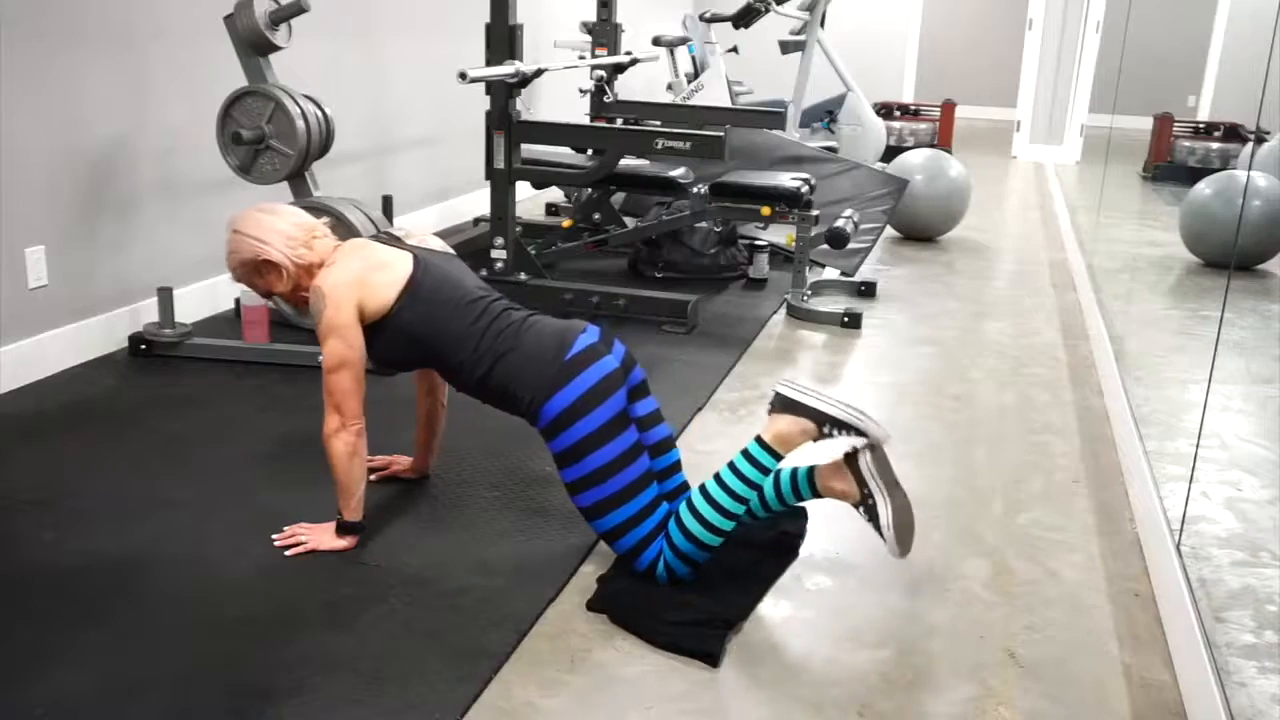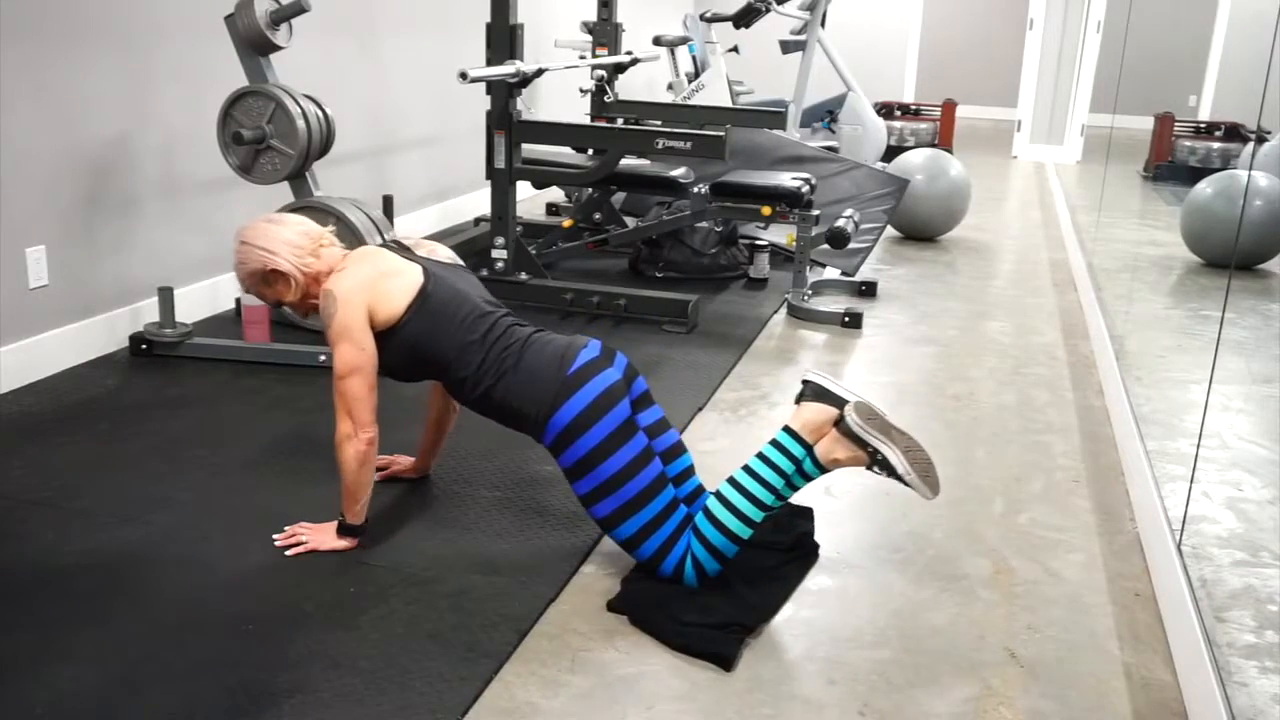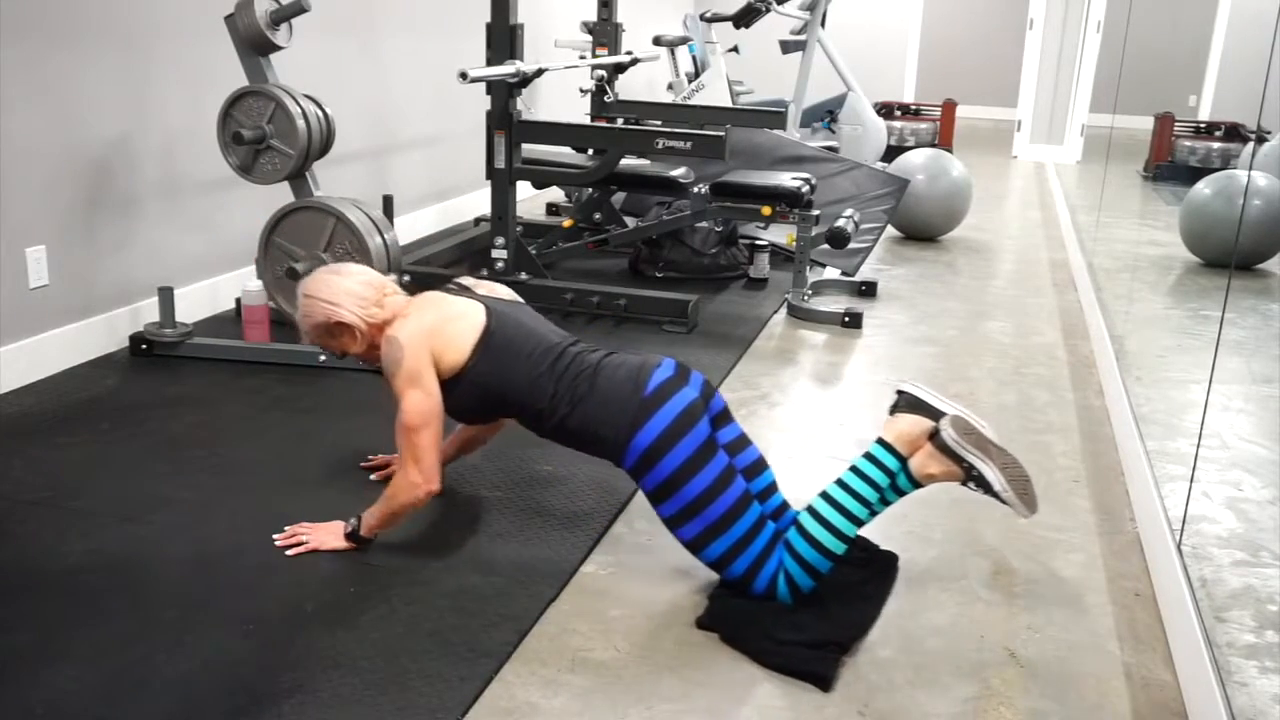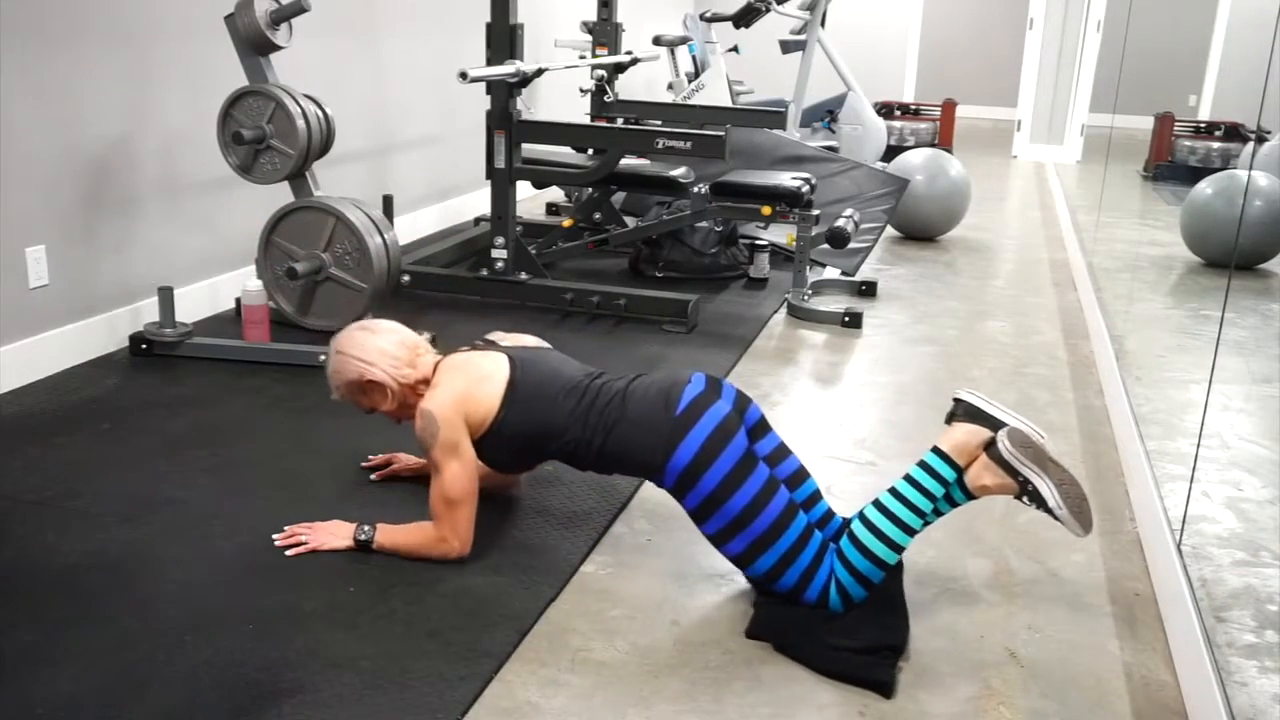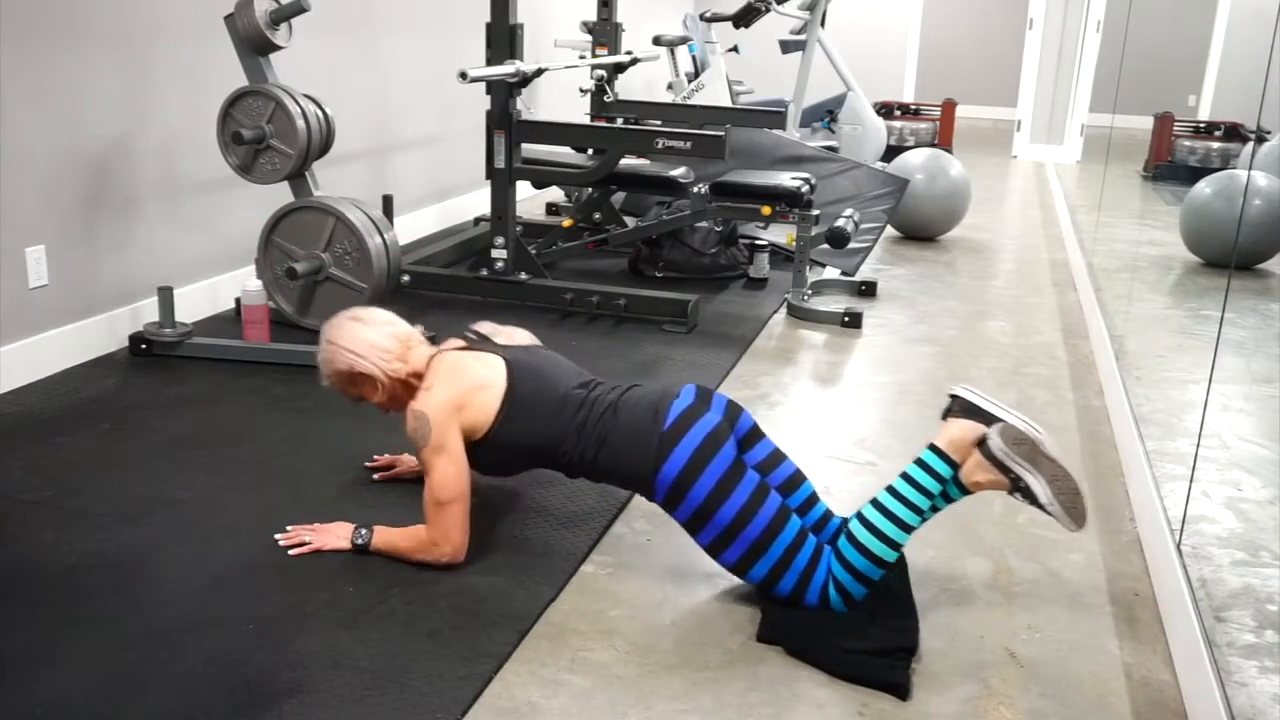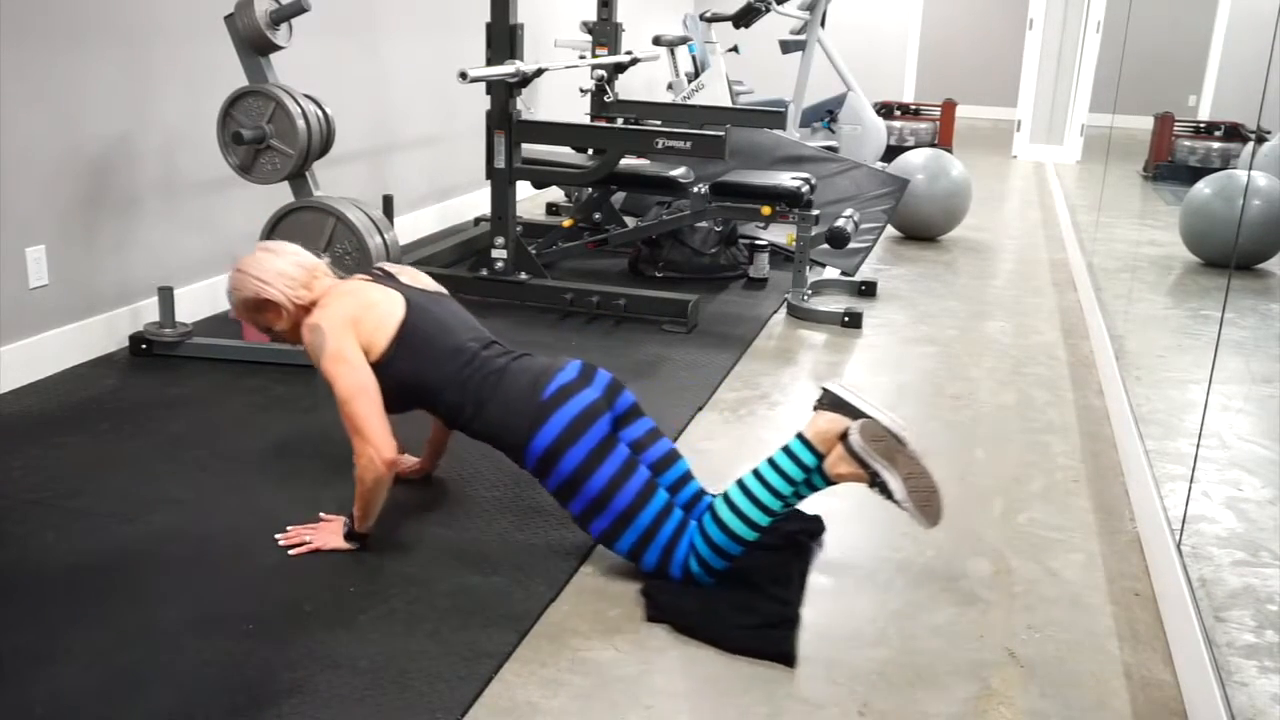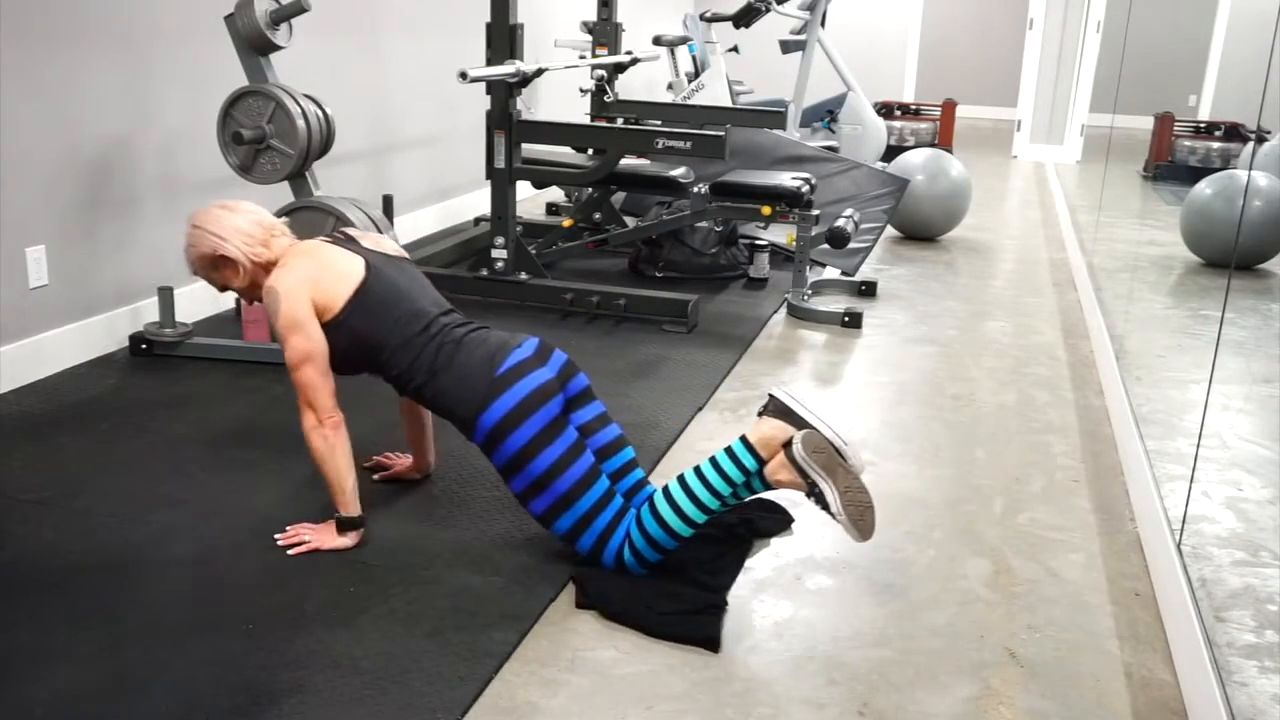
dt=0.7s
person 1, frame 1
left shoulder: (334, 285)
right shoulder: (400, 241)
left elbow: (344, 426)
left wrist: (346, 526)
right wrist: (421, 461)
left hip: (567, 391)
right hip: (596, 353)
left knee: (664, 558)
right knee: (677, 516)
left ankle: (783, 429)
right ankle: (839, 478)
person 1, frame 2
left shoulder: (345, 292)
right shoulder: (411, 249)
left elbow: (358, 434)
left wrist: (347, 527)
right wrist: (422, 462)
left hip: (572, 407)
right hip: (598, 368)
left knee: (689, 561)
right knee: (696, 521)
left ankle: (813, 429)
right ankle: (831, 435)
person 1, frame 3
left shoulder: (404, 340)
right shoulder: (464, 292)
left elbow: (420, 486)
left wrist: (353, 531)
right wrist: (427, 450)
left hip: (652, 429)
right hip: (673, 389)
left knee: (778, 577)
right knee: (781, 540)
left ankle: (913, 447)
right ankle: (916, 438)
person 1, frame 4
left shoulder: (438, 405)
right shoulder: (491, 348)
left elbow: (452, 540)
right elbow: (512, 459)
left wrist: (358, 534)
right wrist: (433, 466)
left hip: (690, 447)
right hip: (709, 403)
left knee: (831, 585)
right knee: (830, 551)
left ankle: (964, 455)
right ankle: (977, 454)
person 1, frame 5
left shoulder: (429, 405)
right shoulder: (484, 334)
left elbow: (446, 546)
left wrist: (358, 536)
right wrist: (434, 464)
left hip: (678, 457)
right hip: (698, 413)
left knee: (827, 582)
right knee: (832, 543)
left ankle: (960, 454)
right ankle: (963, 442)
person 1, frame 6
left shoulder: (326, 325)
right shoulder: (392, 274)
left elbow: (376, 454)
left wrist: (355, 530)
right wrist: (428, 462)
left hip: (555, 428)
right hip: (585, 387)
left knee: (694, 557)
right knee: (706, 523)
left ankle: (827, 442)
right ankle: (831, 433)
person 1, frame 7
left shoulder: (288, 284)
right shoulder: (354, 240)
left elbow: (323, 418)
left wrist: (347, 524)
right wrist: (422, 460)
left hip: (507, 404)
right hip: (539, 363)
left knee: (630, 546)
right knee: (642, 509)
left ankle: (769, 449)
right ankle: (775, 440)
